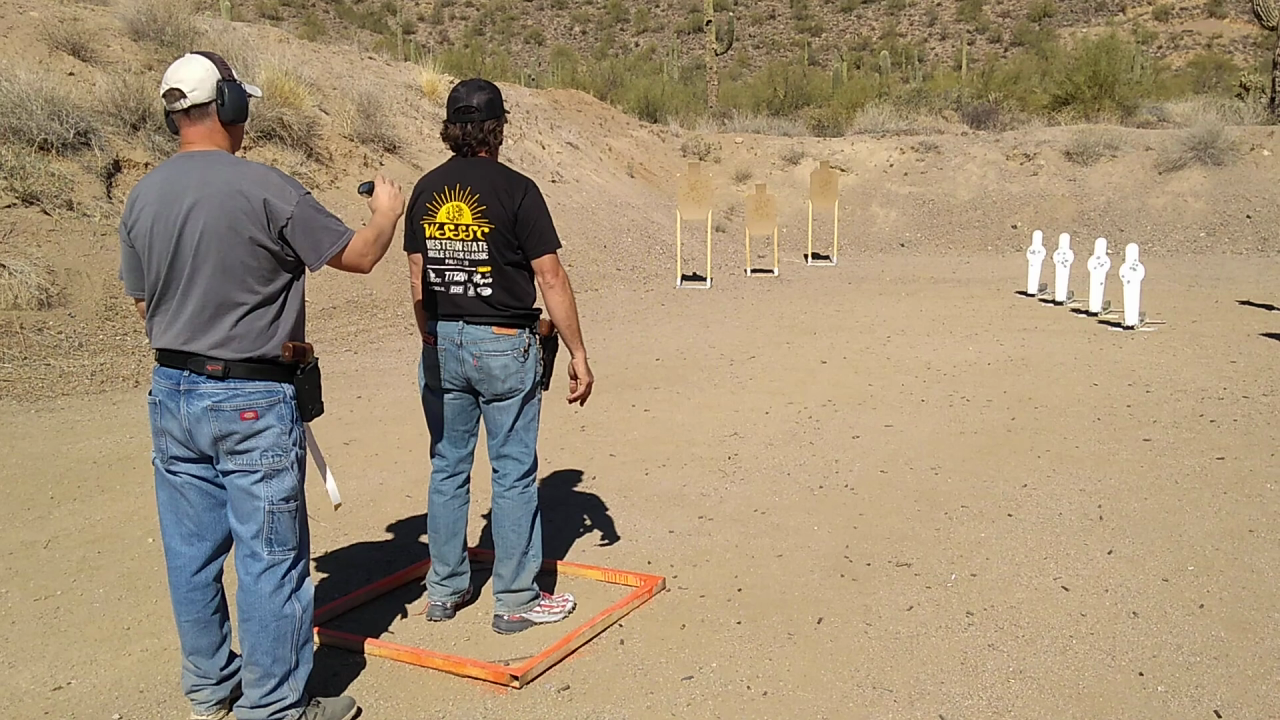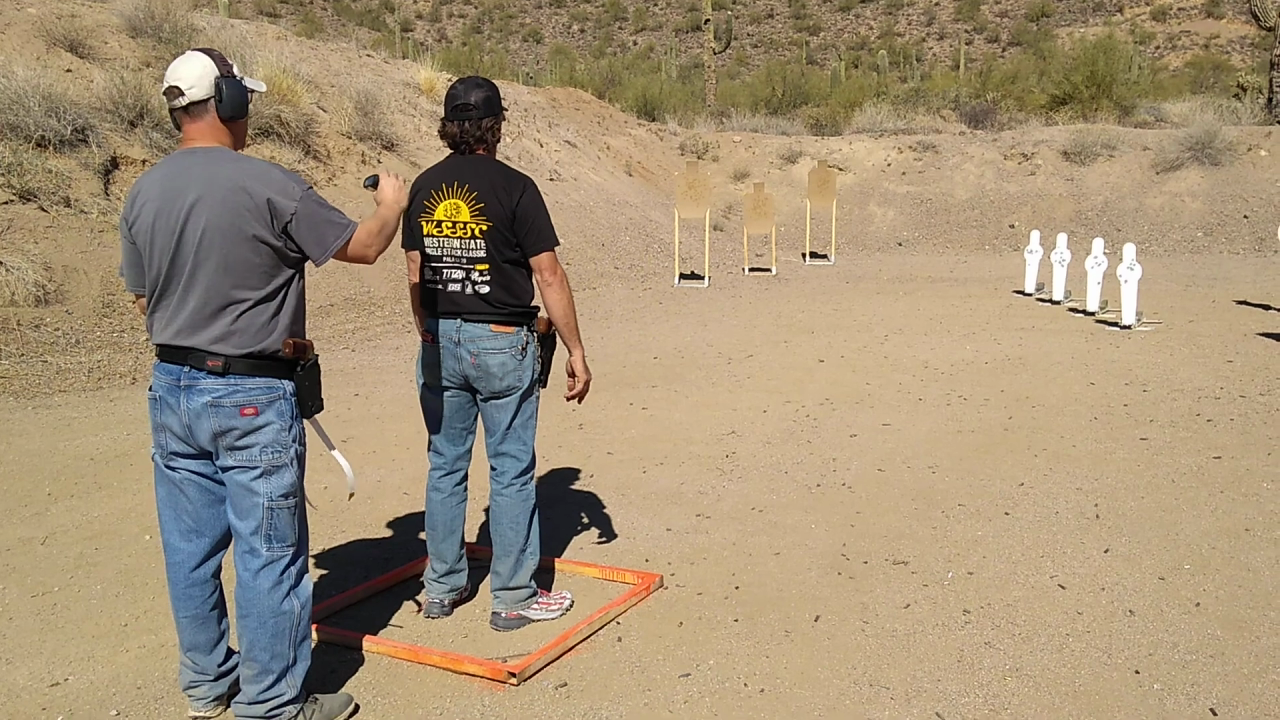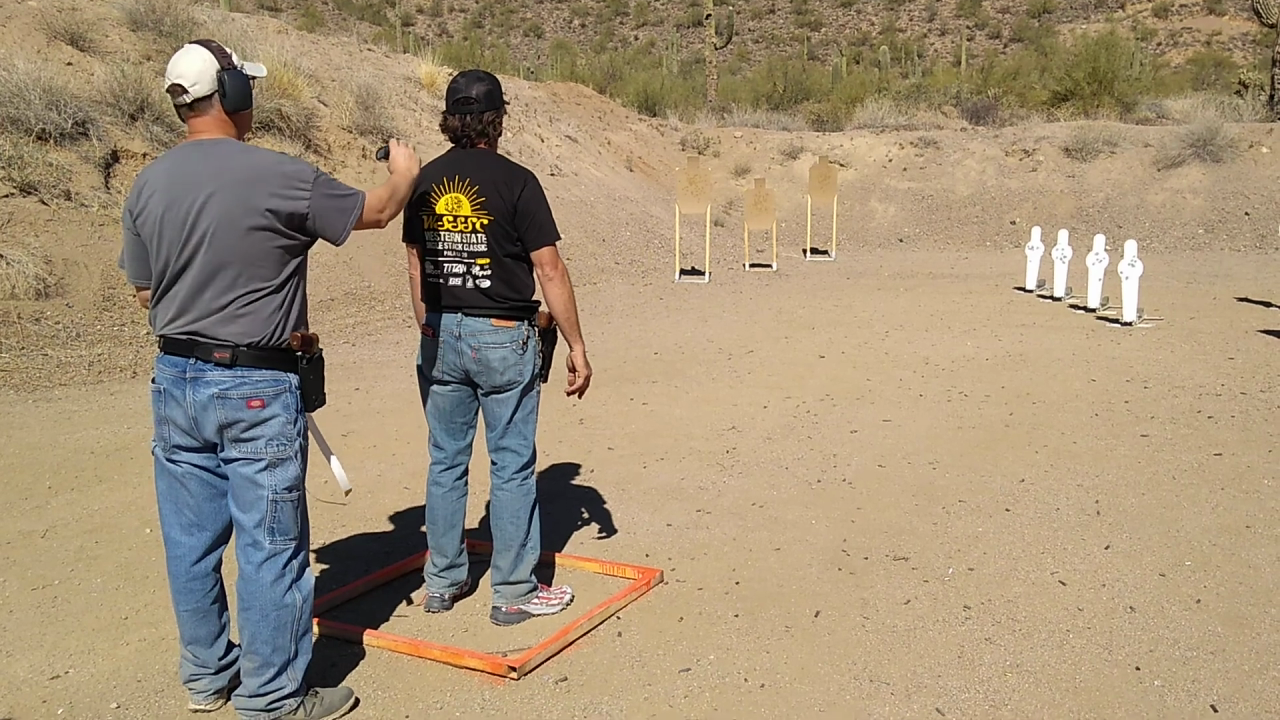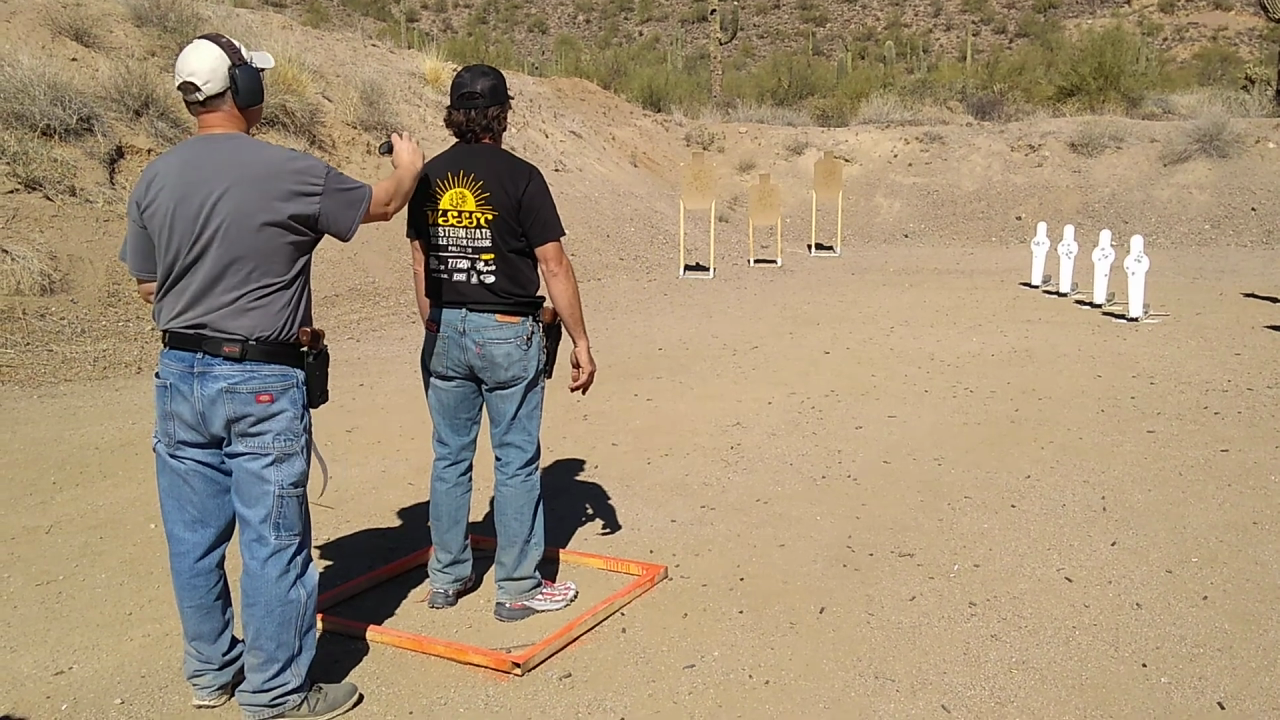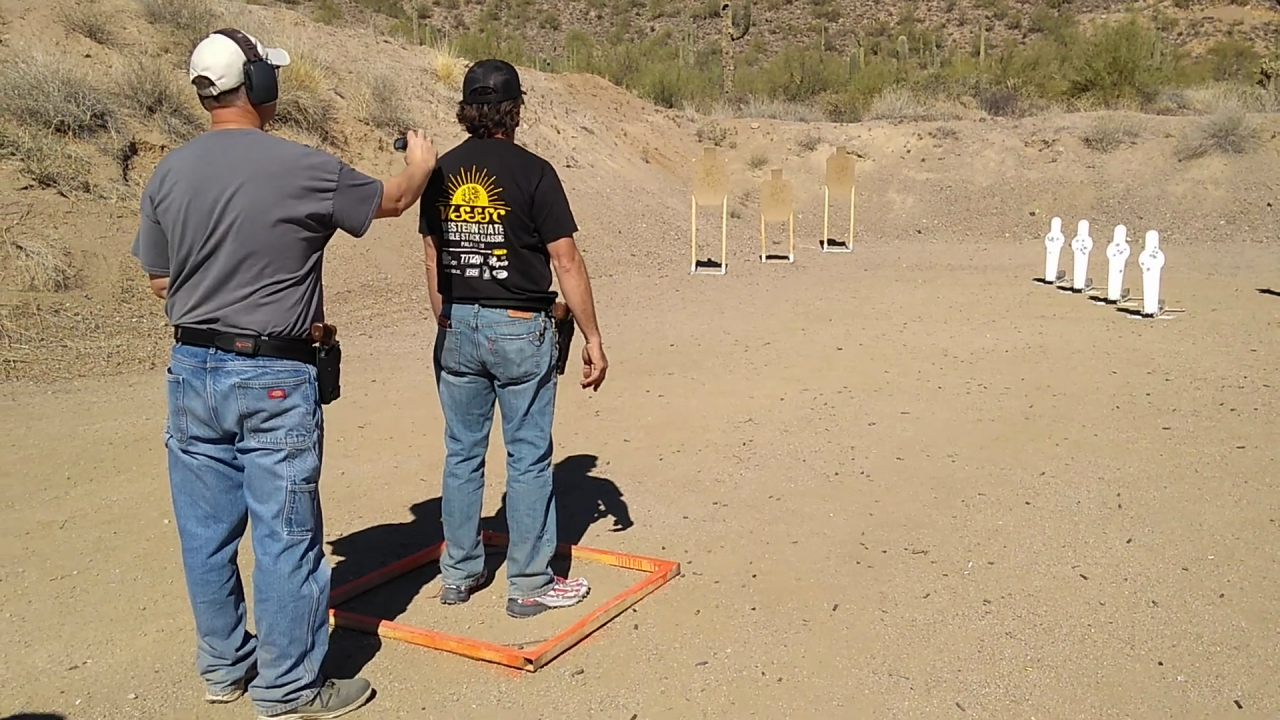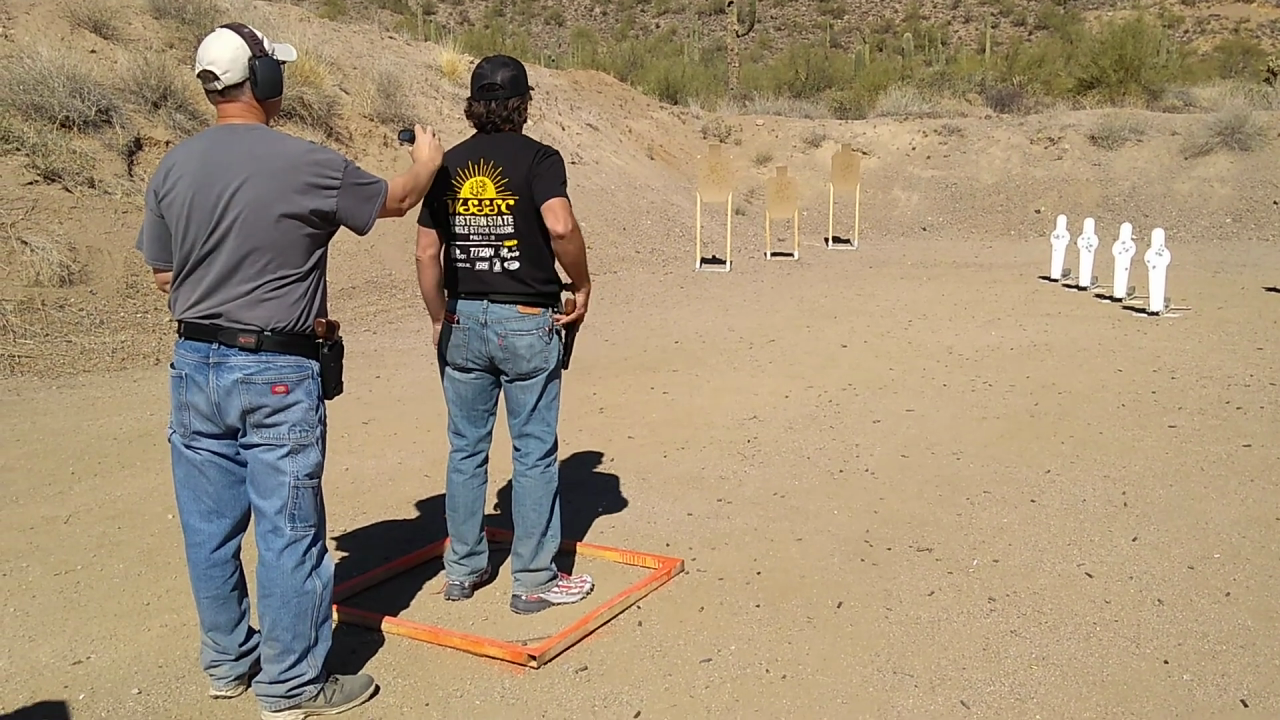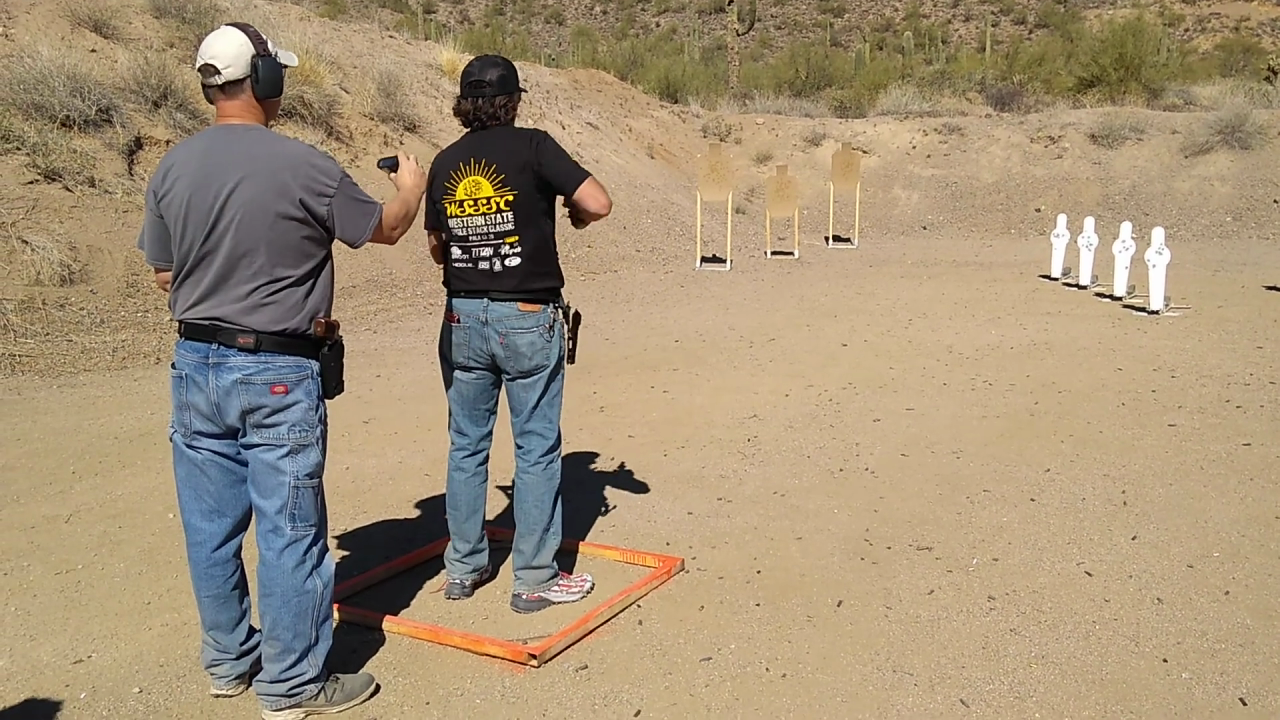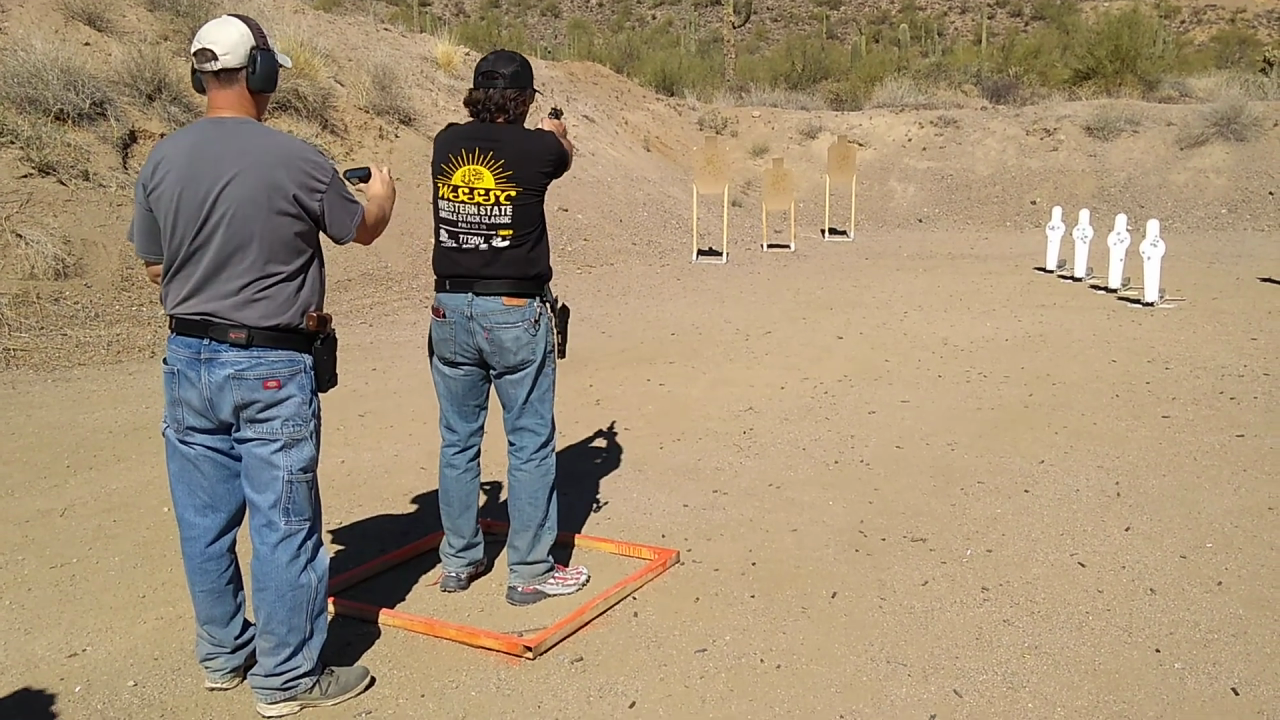
dt=0.4s
person 1, frame 1
left shoulder: (141, 196)
right shoulder: (264, 188)
left elbow: (143, 302)
right elbow: (359, 255)
right wrist: (388, 211)
left hip: (172, 391)
right hip: (251, 401)
left knee: (191, 550)
right knee: (269, 555)
person 1, frame 2
left shoulder: (143, 192)
right shoulder: (267, 185)
left elbow: (144, 298)
right elbow: (364, 247)
right wrist: (392, 204)
left hip: (172, 387)
right hip: (251, 395)
left knee: (190, 545)
right knee: (268, 552)
person 1, frame 3
left shoulder: (146, 185)
right shoulder: (278, 177)
left elbow: (144, 292)
right elbow: (375, 211)
right wrist: (404, 173)
left hip: (175, 380)
right hip: (255, 389)
left knee: (191, 539)
right knee: (268, 544)
person 1, frame 4
left shoulder: (154, 179)
right shoulder: (290, 173)
left elbow: (148, 286)
right elbow: (380, 205)
right wrist: (408, 168)
left hip: (179, 375)
right hip: (261, 382)
left knee: (194, 534)
right knee: (272, 540)
person 1, frame 5
left shoulder: (167, 173)
right shoulder: (303, 169)
left elbow: (161, 281)
right elbow: (391, 200)
right wrist: (421, 164)
left hip: (193, 371)
right hip: (274, 379)
left knee: (207, 530)
right knee: (285, 534)
person 1, frame 6
left shoulder: (172, 167)
right shoulder: (307, 165)
left elbow: (163, 275)
right elbow: (396, 199)
right wrist: (427, 161)
left hip: (194, 365)
right hip: (276, 373)
left knee: (209, 525)
right knee: (287, 530)
left ankle: (227, 660)
person 1, frame 7
left shoulder: (172, 167)
right shoulder: (302, 166)
left elbow: (164, 275)
right elbow: (387, 227)
right wrist: (412, 186)
left hip: (196, 366)
right hip: (277, 374)
left knee: (211, 525)
right knee: (289, 531)
left ankle: (228, 660)
person 1, frame 8
left shoulder: (160, 160)
right shoulder: (295, 160)
left elbow: (155, 268)
right elbow: (363, 230)
right wrist: (382, 195)
left hip: (188, 360)
right hip: (269, 368)
left knee: (204, 520)
right knee: (283, 524)
left ankle: (223, 653)
person 2, frame 1
left shoulder: (426, 190)
right shoulder: (516, 190)
left elbow: (417, 276)
right elbow: (551, 278)
right wrist: (578, 353)
left hip: (442, 343)
right hip: (503, 344)
left knee: (447, 468)
right knee: (513, 473)
left ankle: (444, 589)
right ankle: (516, 600)
person 2, frame 2
left shoulder: (424, 188)
right shoulder: (514, 188)
left elbow: (415, 274)
right elbow: (549, 276)
right wrist: (576, 352)
left hip: (441, 341)
right hip: (501, 343)
left knee: (445, 466)
right knee: (511, 471)
left ankle: (442, 586)
right ankle: (514, 597)
person 2, frame 3
left shoulder: (424, 181)
right shoulder: (515, 182)
left elbow: (416, 267)
right elbow: (550, 271)
right wrist: (576, 346)
left hip: (442, 336)
right hip: (502, 336)
left knee: (445, 461)
right knee: (511, 466)
left ankle: (442, 581)
right ankle: (514, 592)
person 2, frame 4
left shoulder: (428, 176)
right shoulder: (520, 177)
left elbow: (420, 263)
right elbow: (554, 266)
right wrist: (580, 342)
left hip: (446, 331)
right hip: (507, 333)
left knee: (450, 457)
right knee: (516, 462)
left ankle: (447, 576)
right ankle: (518, 588)
person 2, frame 5
left shoulder: (441, 172)
right shoulder: (532, 171)
left elbow: (433, 259)
right elbow: (566, 262)
right wrist: (592, 338)
left hip: (459, 326)
right hip: (519, 327)
left knee: (462, 453)
right knee: (528, 457)
left ankle: (459, 572)
right ankle: (530, 584)
person 2, frame 6
left shoulder: (448, 164)
right shoulder: (538, 159)
left elbow: (427, 253)
right elbow: (561, 227)
left wrist: (440, 319)
right wrist: (582, 285)
left hip: (464, 320)
right hip: (527, 322)
left knee: (466, 449)
right knee: (534, 453)
left ankle: (463, 569)
right ankle: (534, 580)
person 2, frame 7
left shoulder: (443, 164)
right shoulder: (532, 147)
right elbow: (598, 203)
right wrist: (578, 212)
left hip: (463, 319)
right hip: (528, 320)
left knee: (466, 446)
right knee: (537, 450)
left ankle: (463, 567)
right ankle: (535, 579)
person 2, frame 8
left shoulder: (446, 143)
right shoulder: (538, 148)
left hip: (451, 310)
right hip: (515, 314)
left knee: (458, 441)
right knee: (530, 444)
left ankle: (459, 560)
right ankle: (530, 572)
